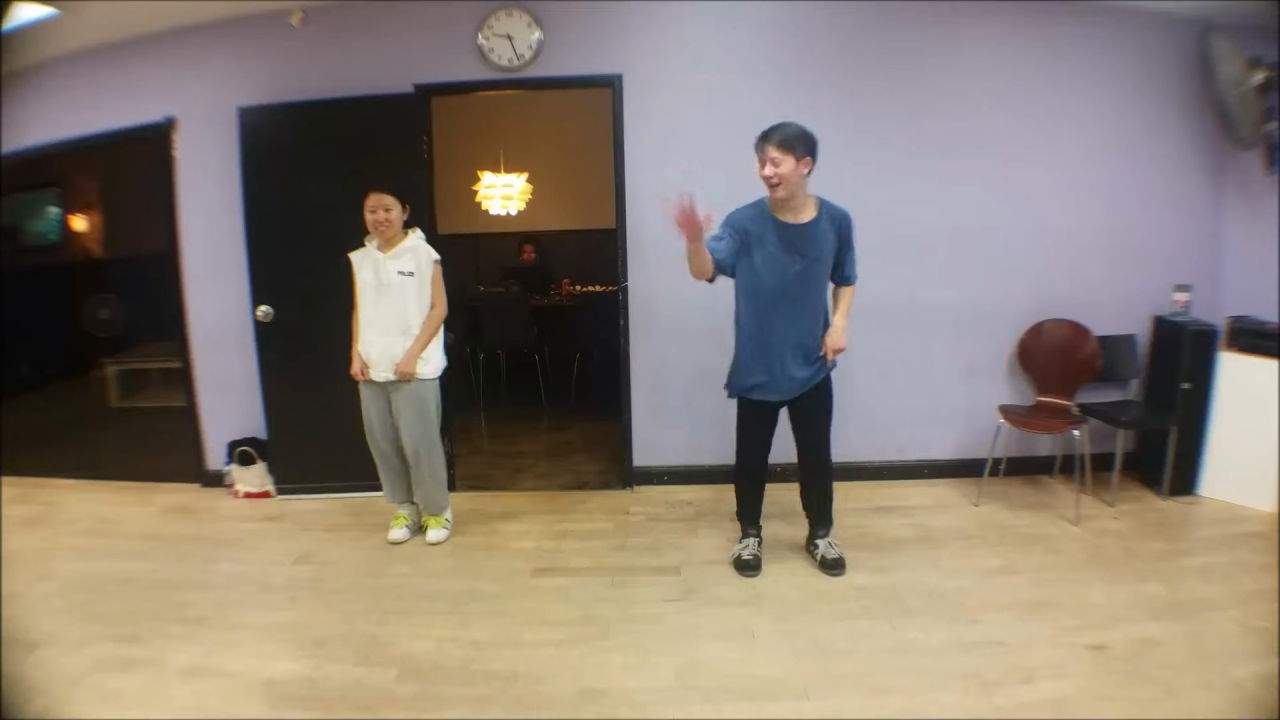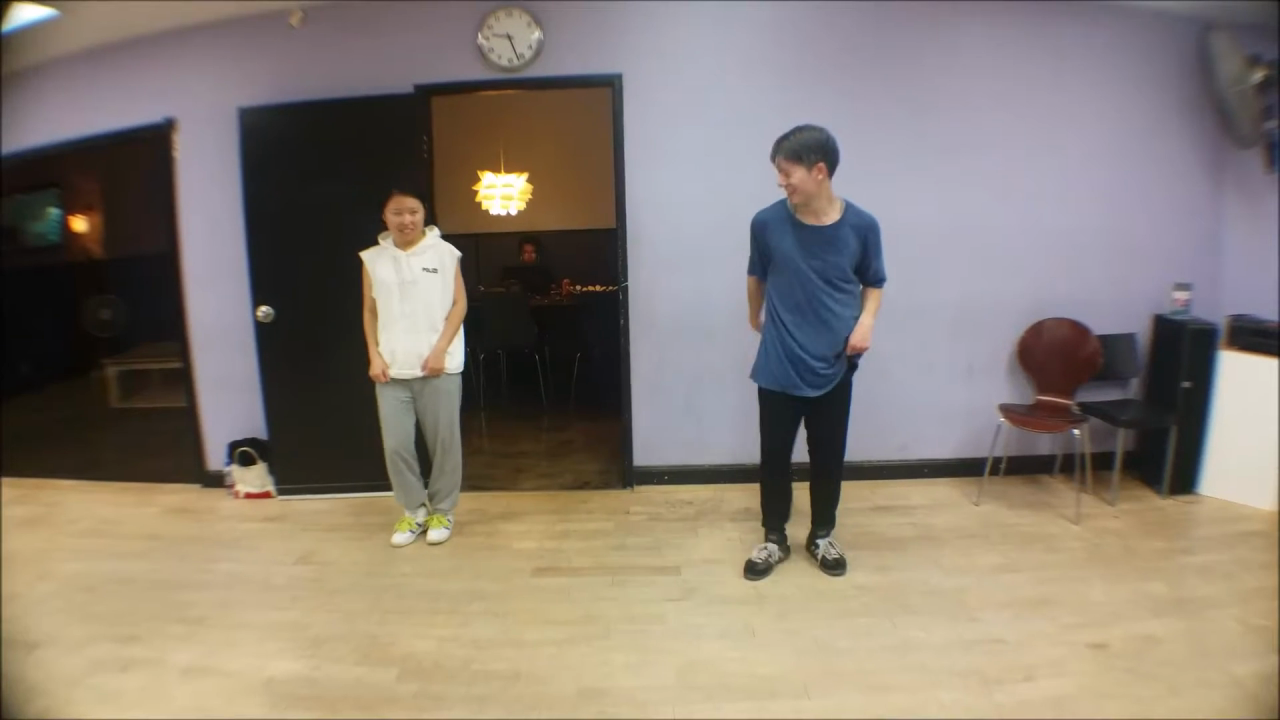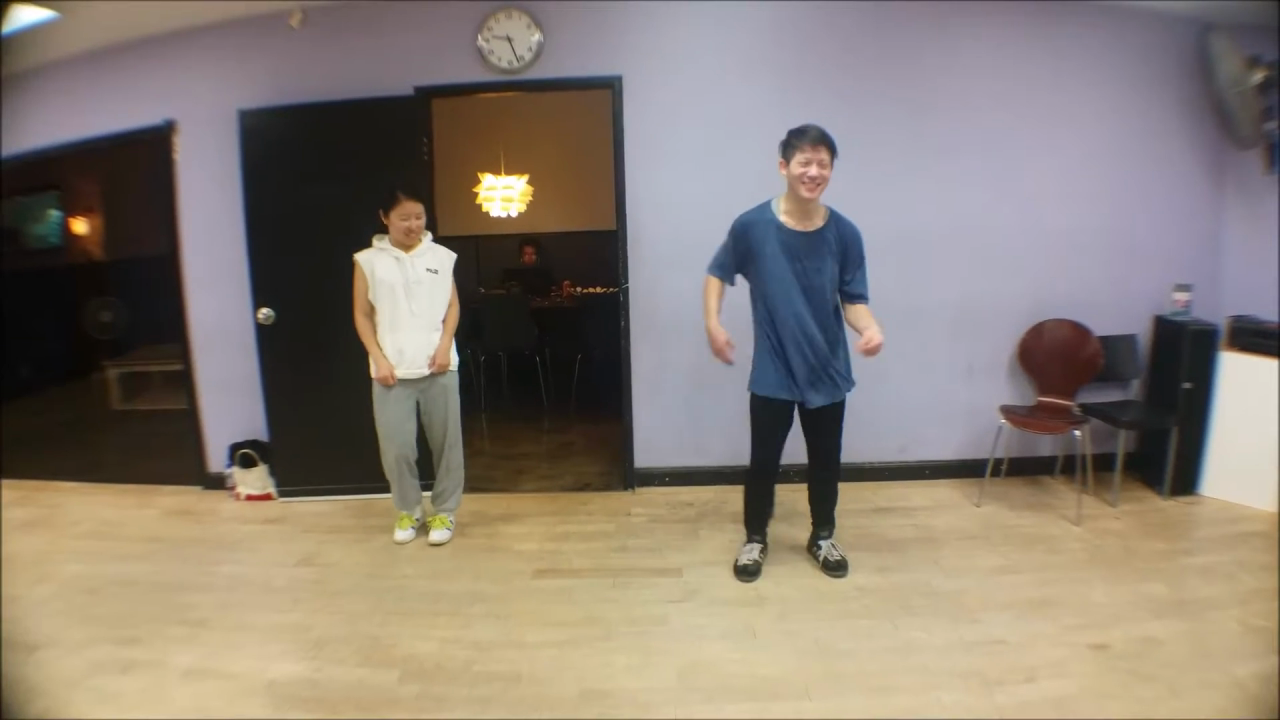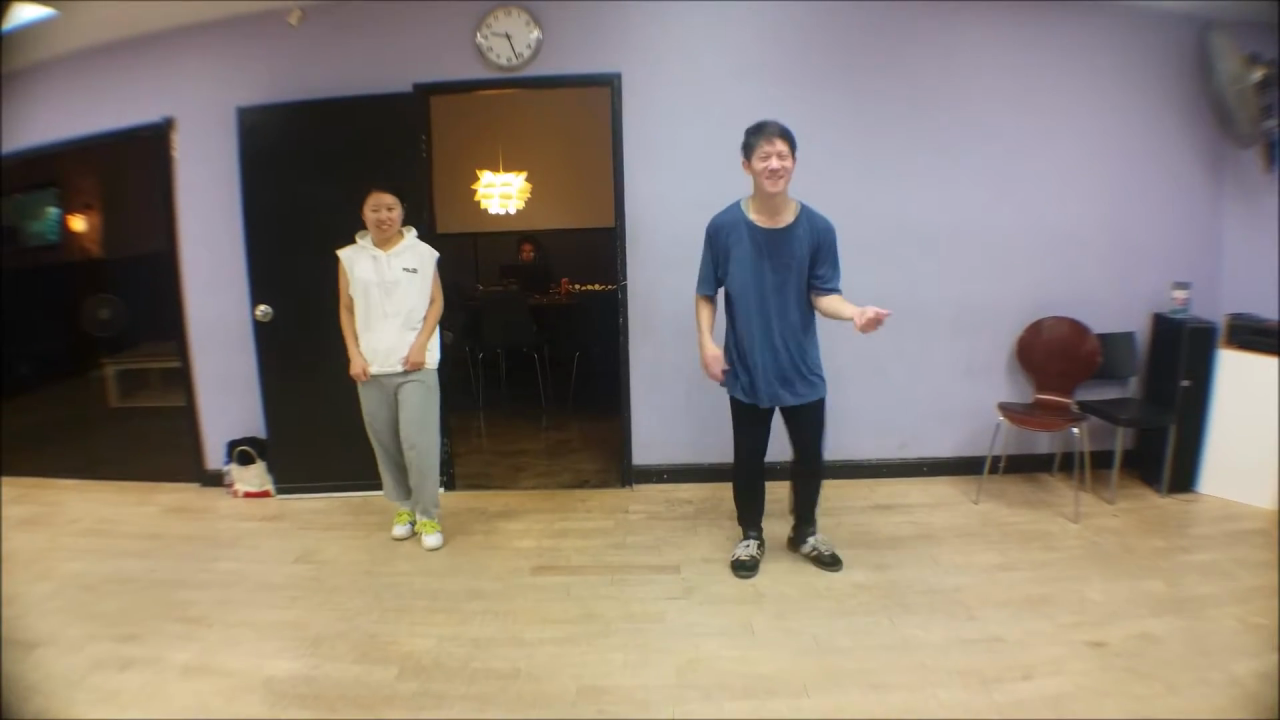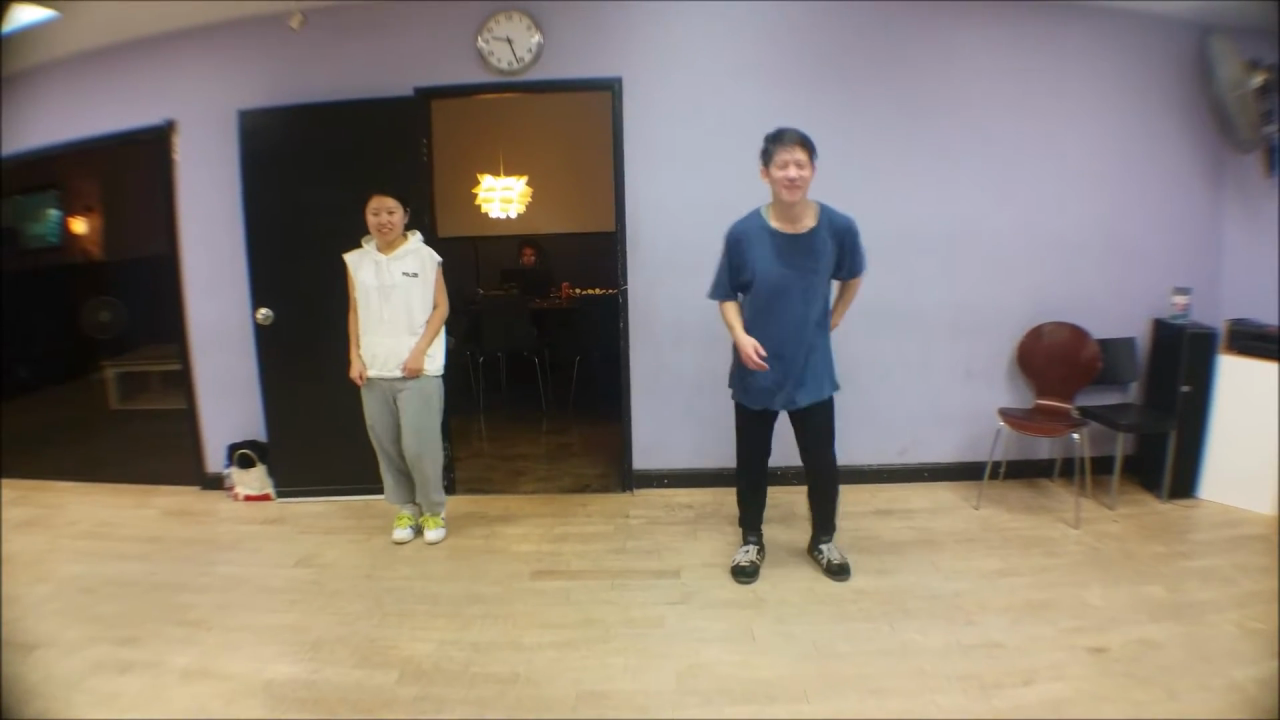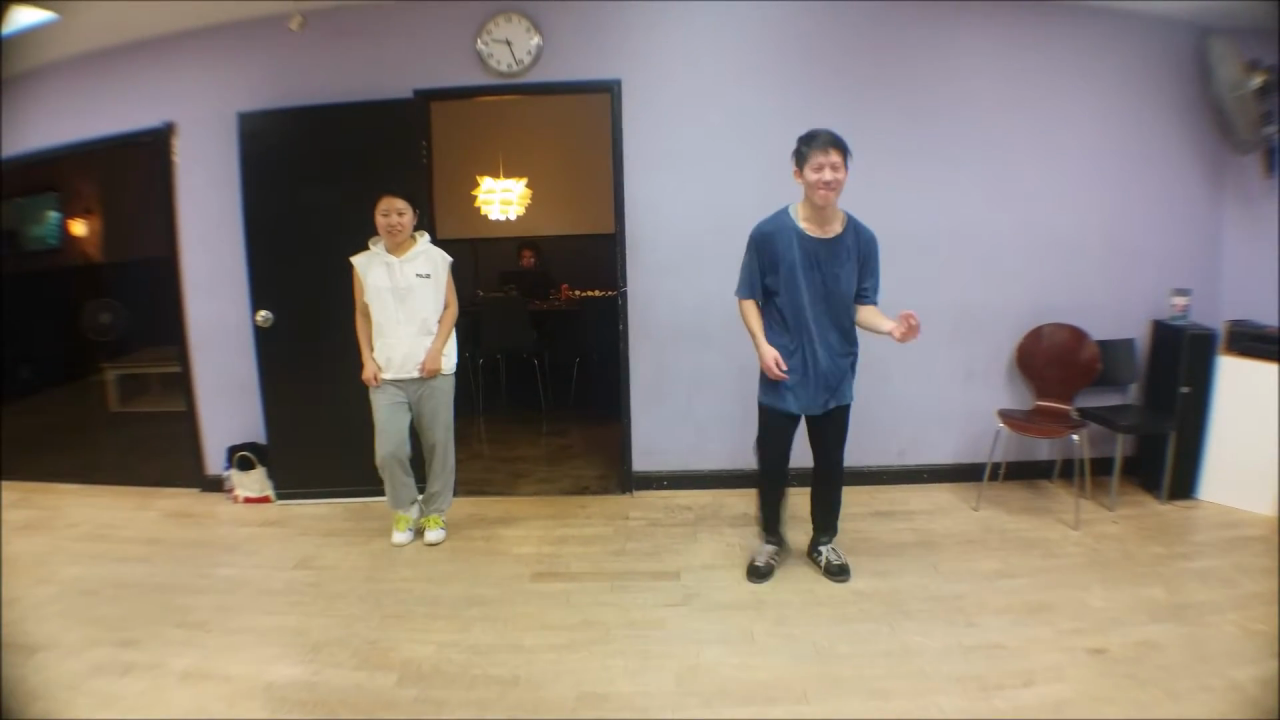
dt=0.5s
person 1, frame 1
left shoulder: (836, 221)
right shoulder: (744, 221)
left elbow: (844, 280)
right elbow: (705, 269)
left wrist: (839, 323)
right wrist: (695, 237)
left hip: (810, 365)
right hip: (756, 368)
left knee: (816, 454)
right knee: (752, 457)
left ankle: (820, 533)
right ankle: (750, 534)
person 1, frame 2
left shoulder: (861, 226)
right shoulder: (767, 223)
left elbow: (873, 283)
left wrist: (865, 322)
right wrist: (755, 318)
left hip: (833, 365)
right hip: (779, 363)
left knee: (828, 454)
right knee: (775, 453)
left ankle: (821, 534)
right ankle: (773, 537)
person 1, frame 3
left shoulder: (845, 233)
right shoulder: (751, 225)
left elbow: (854, 299)
right elbow: (717, 274)
left wrist: (869, 329)
right wrist: (714, 324)
left hip: (828, 369)
right hip: (774, 370)
left knee: (824, 459)
right knee: (764, 459)
left ankle: (822, 536)
right ankle: (754, 537)
person 1, frame 4
left shoulder: (817, 228)
right shoulder: (723, 227)
left elbow: (822, 295)
right elbow: (707, 293)
left wrist: (856, 314)
right wrist: (707, 340)
left hip: (801, 367)
right hip: (747, 368)
left knee: (809, 456)
right knee: (749, 457)
left ankle: (805, 532)
right ankle: (751, 534)
person 1, frame 5
left shoulder: (839, 228)
right shoulder: (743, 233)
left elbow: (853, 277)
right elbow: (726, 296)
right wrist: (741, 336)
left hip: (812, 370)
right hip: (757, 370)
left knee: (821, 461)
right knee: (753, 461)
left ankle: (824, 539)
right ankle: (751, 540)
person 1, frame 6
left shoulder: (861, 239)
right shoulder: (769, 233)
left elbow: (860, 306)
right elbow: (747, 296)
left wrist: (889, 326)
right wrist: (762, 344)
left hip: (835, 374)
right hip: (784, 371)
left knee: (830, 464)
right knee: (773, 462)
left ankle: (823, 542)
right ankle: (771, 540)
person 2, frame 1
left shoulder: (423, 255)
right shoulder: (360, 259)
left elbow: (439, 308)
right elbow: (359, 311)
left wrist: (413, 355)
right wrist: (355, 354)
left hip: (416, 369)
right hip: (373, 370)
left knee: (420, 445)
right knee: (383, 445)
left ankle: (437, 511)
right ankle: (405, 508)
person 2, frame 2
left shoulder: (444, 253)
right shoulder: (373, 259)
left elbow: (459, 304)
right elbow: (369, 311)
left wrist: (440, 350)
right wrist: (374, 355)
left hip: (438, 367)
right hip: (392, 369)
left knee: (443, 443)
right knee: (396, 446)
left ankle: (441, 511)
right ankle: (414, 511)
person 2, frame 3
left shoulder: (440, 257)
right shoulder: (368, 261)
left elbow: (452, 305)
right elbow: (362, 315)
left wrist: (445, 346)
right wrist: (378, 359)
left hip: (437, 367)
right hip: (392, 371)
left knee: (446, 442)
right knee: (397, 448)
left ankle: (444, 511)
right ankle: (408, 510)
person 2, frame 4
left shoulder: (422, 253)
right shoulder: (350, 258)
left elbow: (436, 302)
right elbow: (346, 309)
left wrist: (420, 346)
right wrist: (354, 354)
left hip: (416, 364)
right hip: (372, 366)
left knee: (419, 441)
right knee: (384, 441)
left ankle: (428, 515)
right ankle: (404, 506)
person 2, frame 5
left shoulder: (425, 257)
right shoulder: (356, 262)
left elbow: (441, 308)
right elbow: (355, 313)
left wrist: (419, 351)
right wrist: (355, 357)
left hip: (419, 369)
right hip: (374, 370)
left knee: (420, 445)
right knee: (387, 445)
left ankle: (433, 511)
right ankle: (406, 509)
person 2, frame 6
left shoulder: (436, 258)
right shoulder: (363, 264)
left elbow: (451, 307)
right elbow: (362, 315)
left wrist: (436, 351)
right wrist: (367, 360)
left hip: (432, 369)
right hip: (387, 373)
left knee: (438, 444)
right knee: (389, 450)
left ankle: (435, 512)
right ankle: (406, 509)
